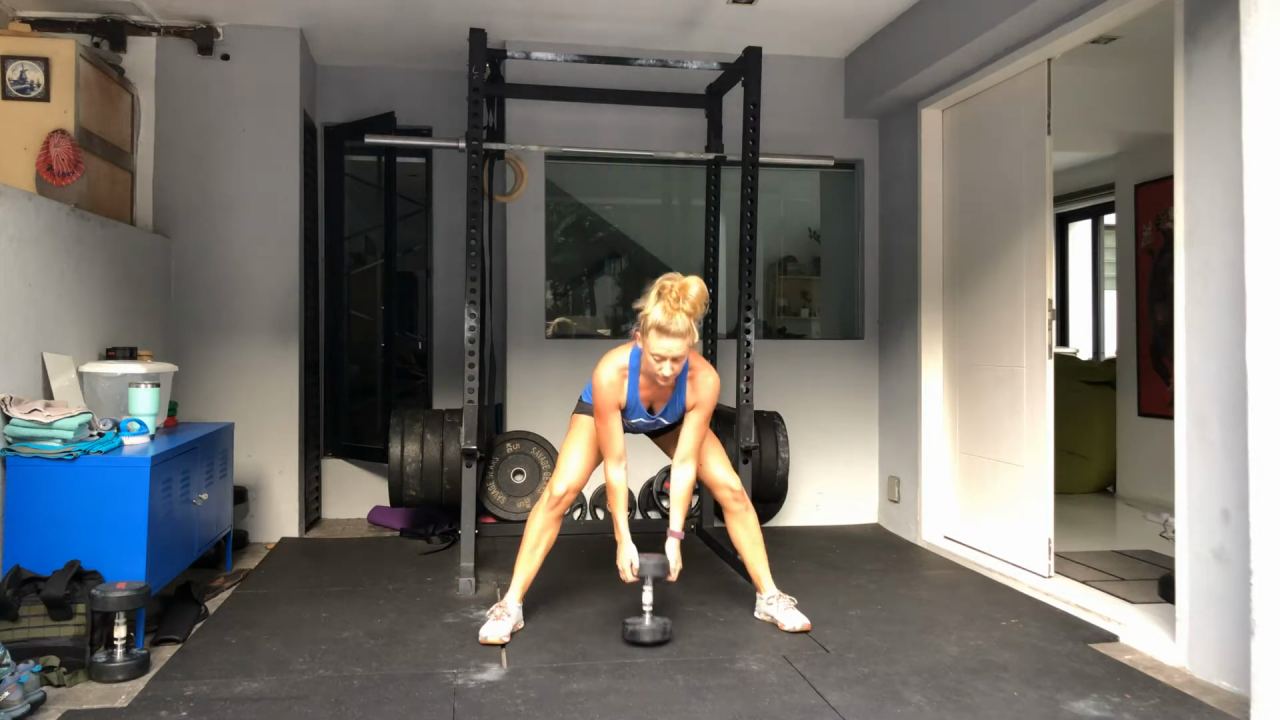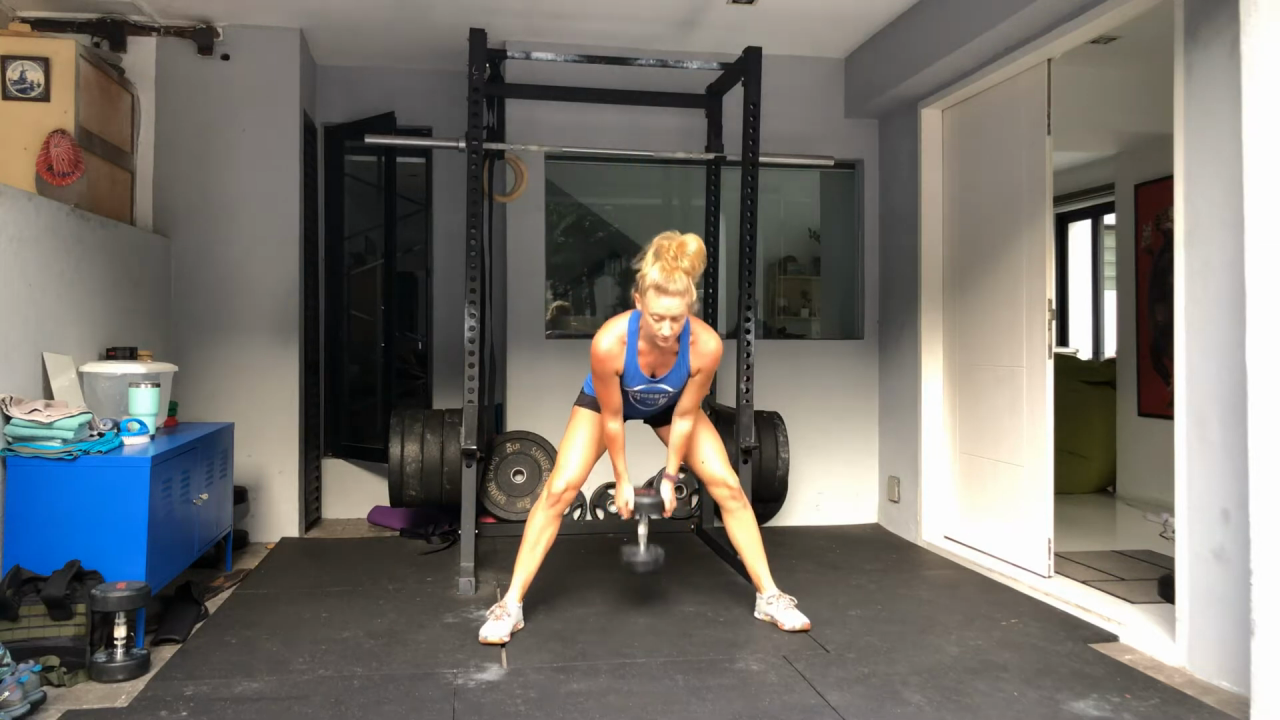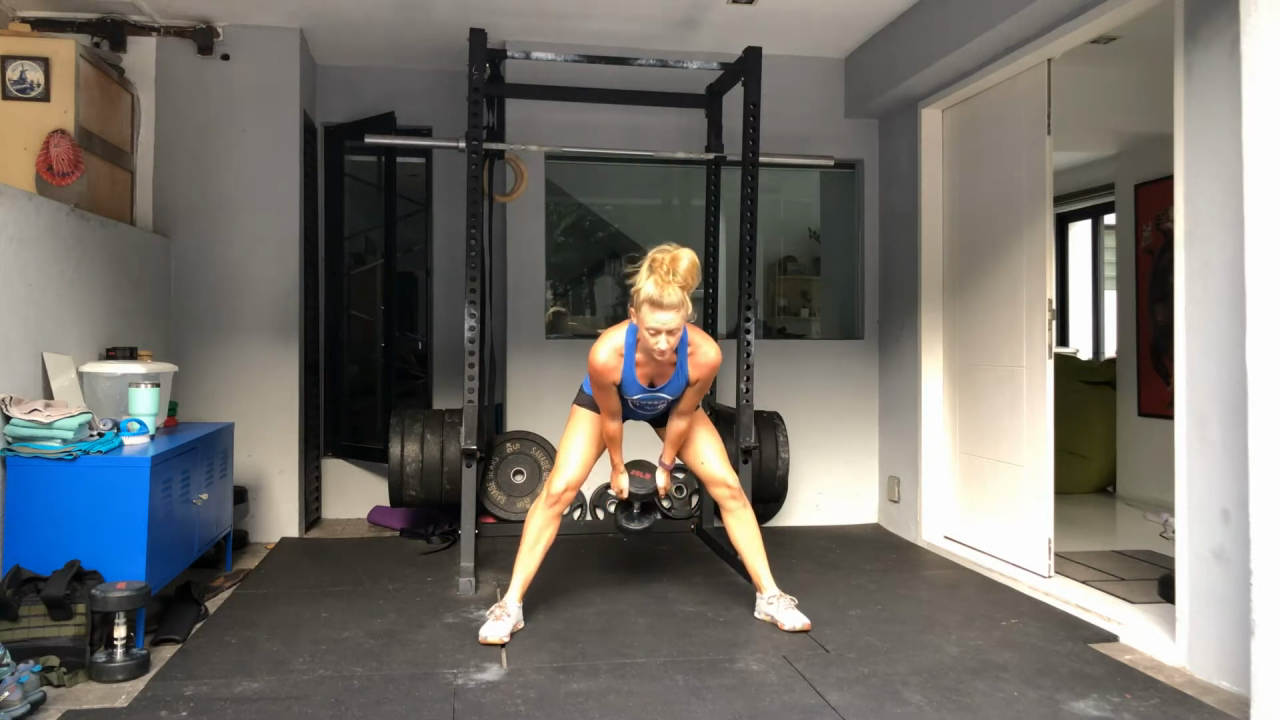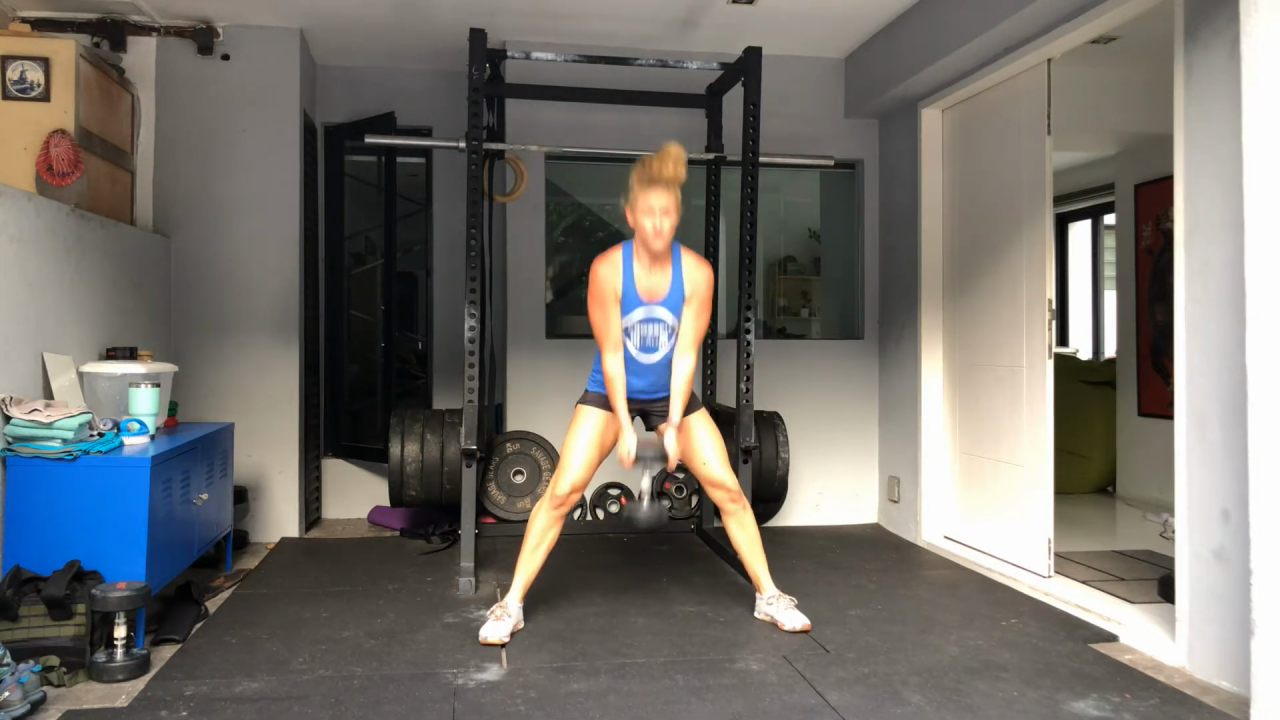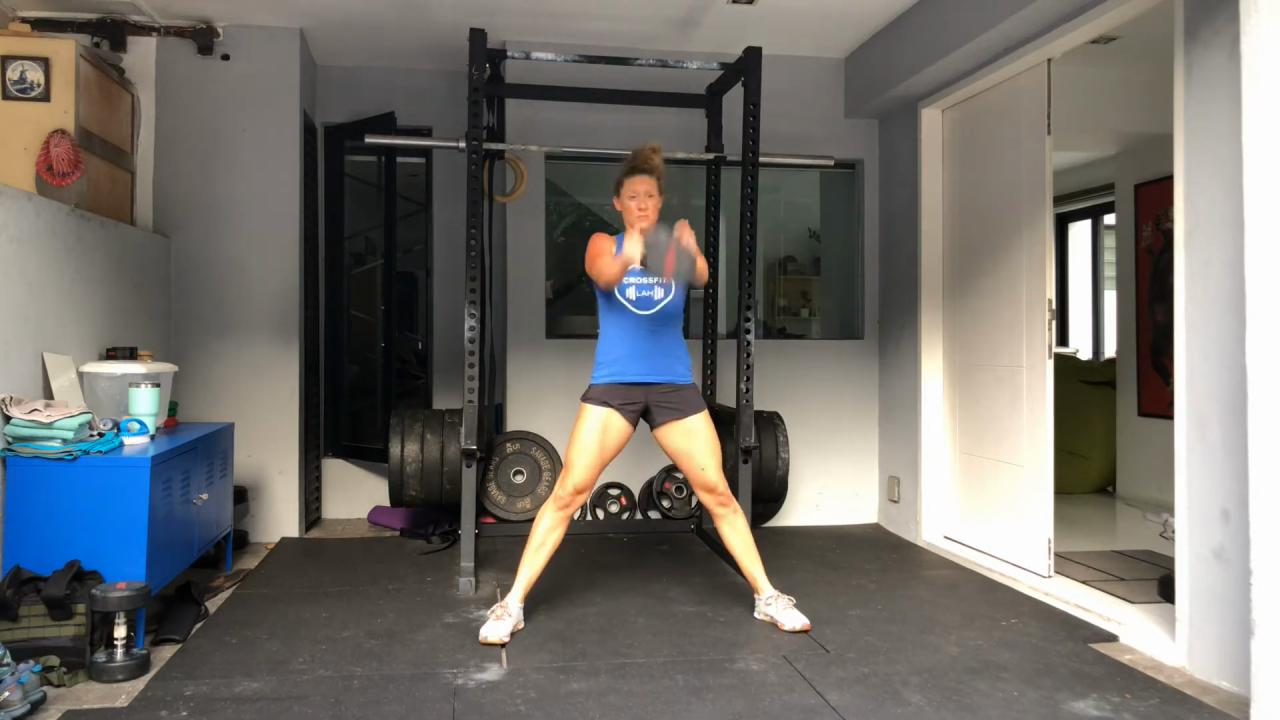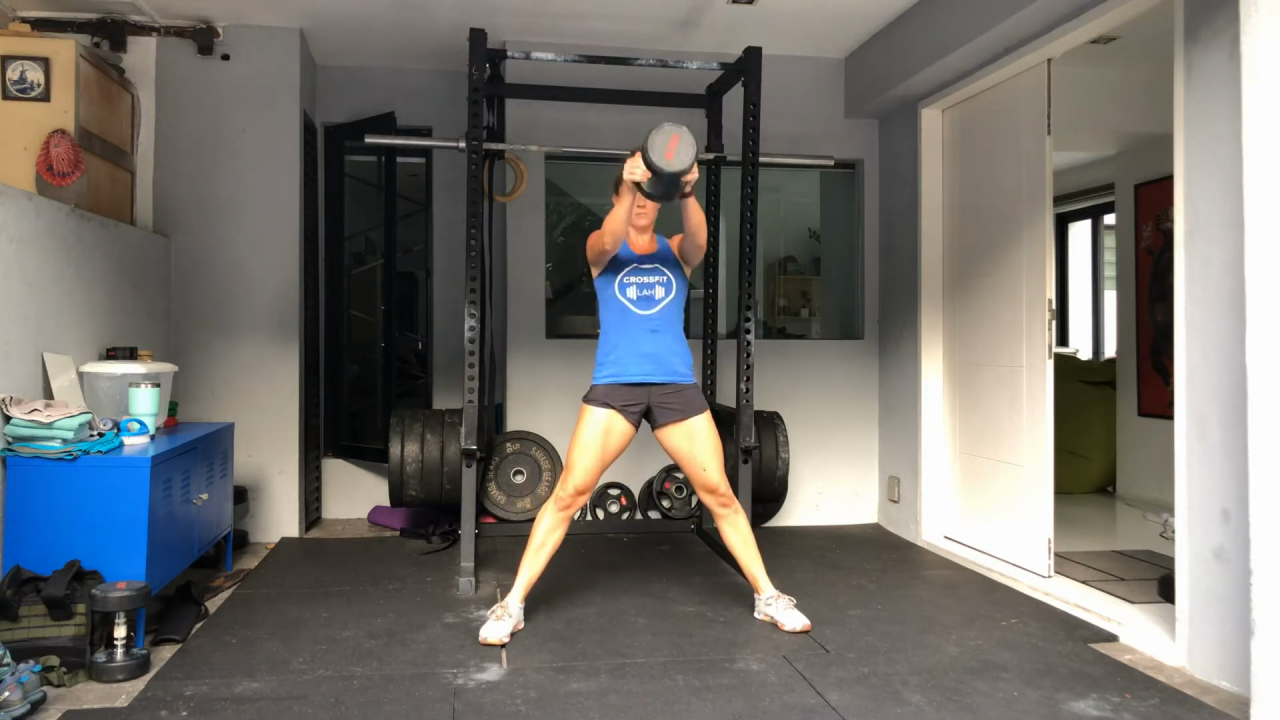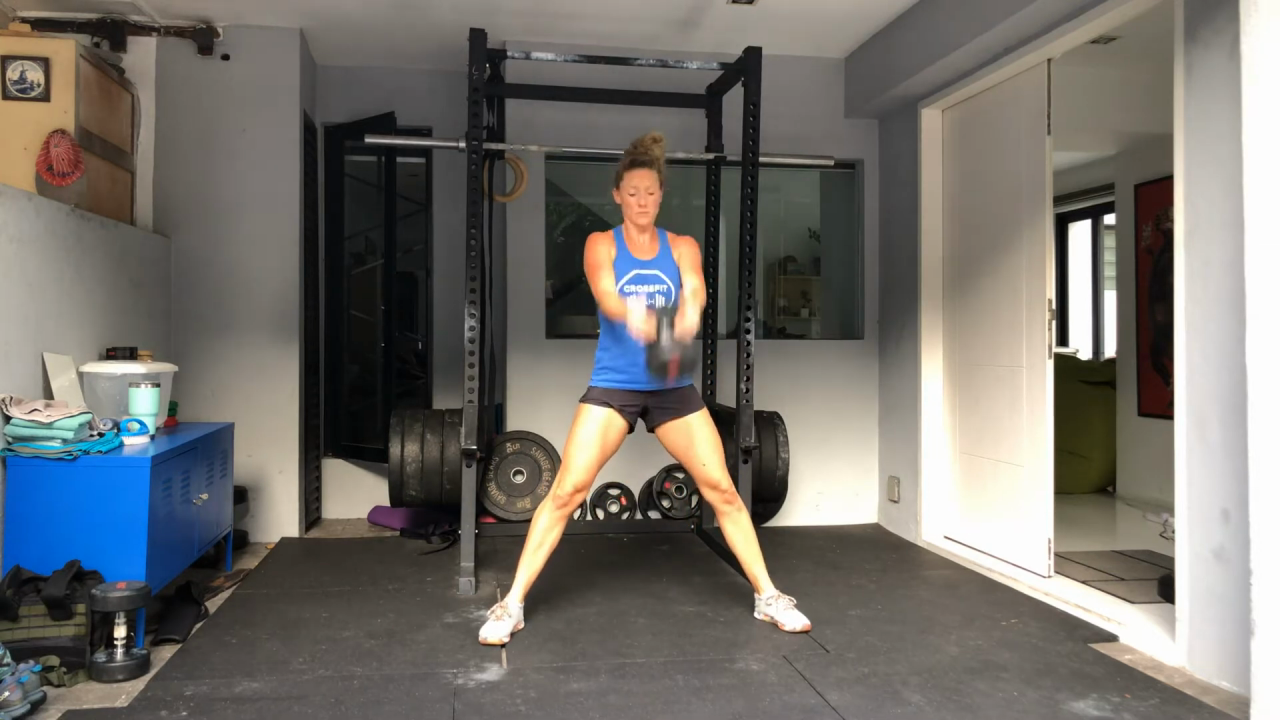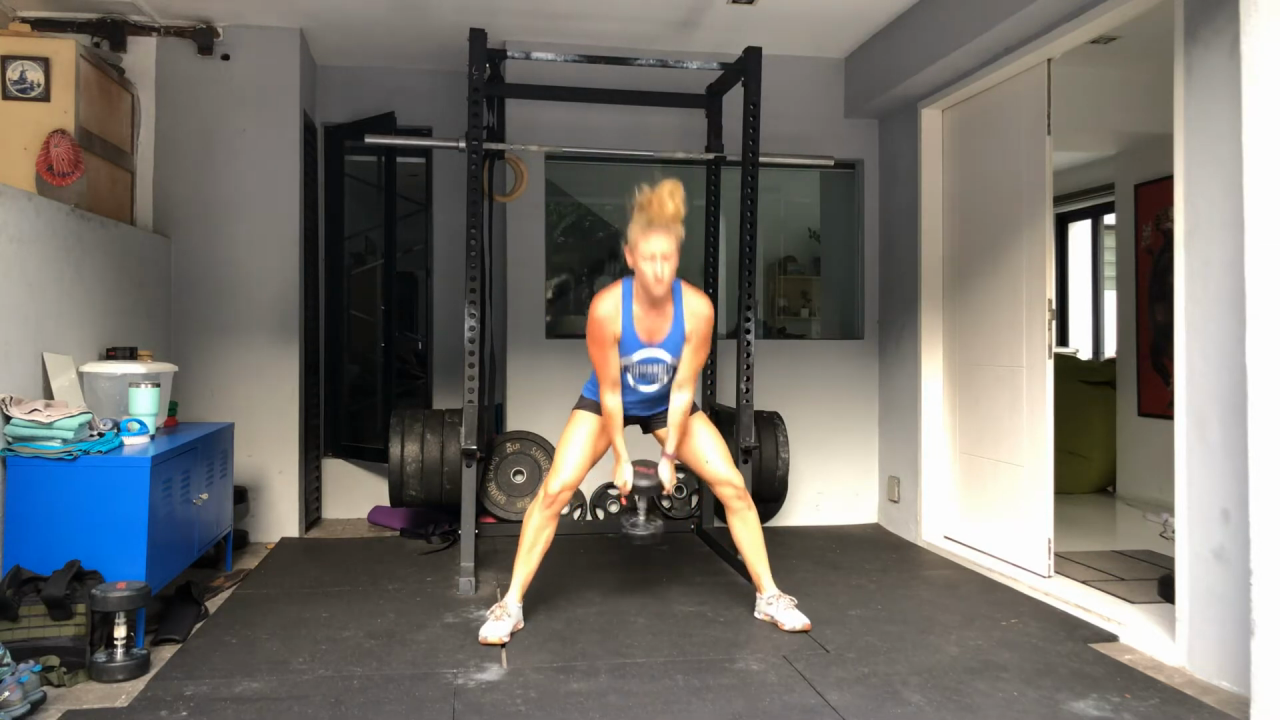
dt=0.3s
person 1, frame 1
left shoulder: (704, 380)
right shoulder: (611, 373)
left elbow: (686, 462)
right elbow: (614, 465)
left wrist: (674, 537)
right wrist: (623, 541)
left hip: (671, 421)
right hip: (603, 412)
left knee: (731, 490)
right knee: (559, 492)
left ankle: (769, 597)
right ankle: (510, 605)
person 1, frame 2
left shoulder: (706, 345)
right shoulder: (609, 341)
left elbow: (684, 416)
right elbow: (612, 418)
left wrist: (669, 478)
right wrist: (622, 480)
left hip: (670, 404)
right hip: (604, 399)
left knee: (727, 486)
right knee: (560, 488)
left ankle: (768, 596)
right ankle: (510, 604)
person 1, frame 3
left shoulder: (705, 354)
right shoulder: (606, 354)
left elbow: (681, 415)
right elbow: (611, 416)
left wrist: (665, 464)
right wrist: (618, 468)
left hip: (670, 409)
right hip: (605, 403)
left knee: (728, 487)
right knee: (559, 490)
left ankle: (770, 596)
right ankle: (510, 605)
person 1, frame 4
left shoulder: (697, 271)
right shoulder: (607, 268)
left elbow: (687, 353)
right elbow: (610, 354)
left wrist: (674, 425)
right wrist: (623, 426)
left hip: (672, 393)
right hip: (609, 392)
left knee: (727, 488)
right knee: (562, 492)
left ankle: (769, 596)
right ankle: (511, 603)
person 1, frame 5
left shoulder: (675, 247)
right shoulder: (602, 244)
left elbow: (700, 272)
right elbow: (603, 276)
left wrist: (687, 254)
right wrist: (625, 256)
left hip: (674, 385)
right hip: (614, 384)
left knee: (717, 494)
right knee: (568, 493)
left ankle: (767, 596)
right ankle: (512, 603)
person 1, frame 6
left shoulder: (675, 250)
right shoulder: (602, 248)
left elbow: (699, 241)
right elbow: (610, 240)
left wrist: (687, 194)
right wrist: (628, 187)
left hip: (675, 385)
right hip: (615, 385)
left knee: (719, 495)
right knee: (568, 495)
left ankle: (768, 596)
right ankle: (512, 604)
person 1, frame 7
left shoulder: (681, 247)
right shoulder: (601, 244)
left elbow: (696, 291)
right elbow: (606, 294)
left wrist: (691, 307)
right wrist: (632, 315)
left hip: (672, 384)
right hip: (612, 385)
left knee: (722, 490)
right knee: (566, 492)
left ankle: (768, 595)
right ankle: (512, 603)
person 1, frame 8
left shoulder: (697, 308)
right shoulder: (607, 307)
left elbow: (684, 386)
right elbow: (610, 389)
left wrist: (670, 453)
right wrist: (621, 456)
left hip: (667, 405)
right hip: (605, 403)
left knee: (732, 485)
right knee: (555, 489)
left ankle: (769, 595)
right ankle: (511, 604)
